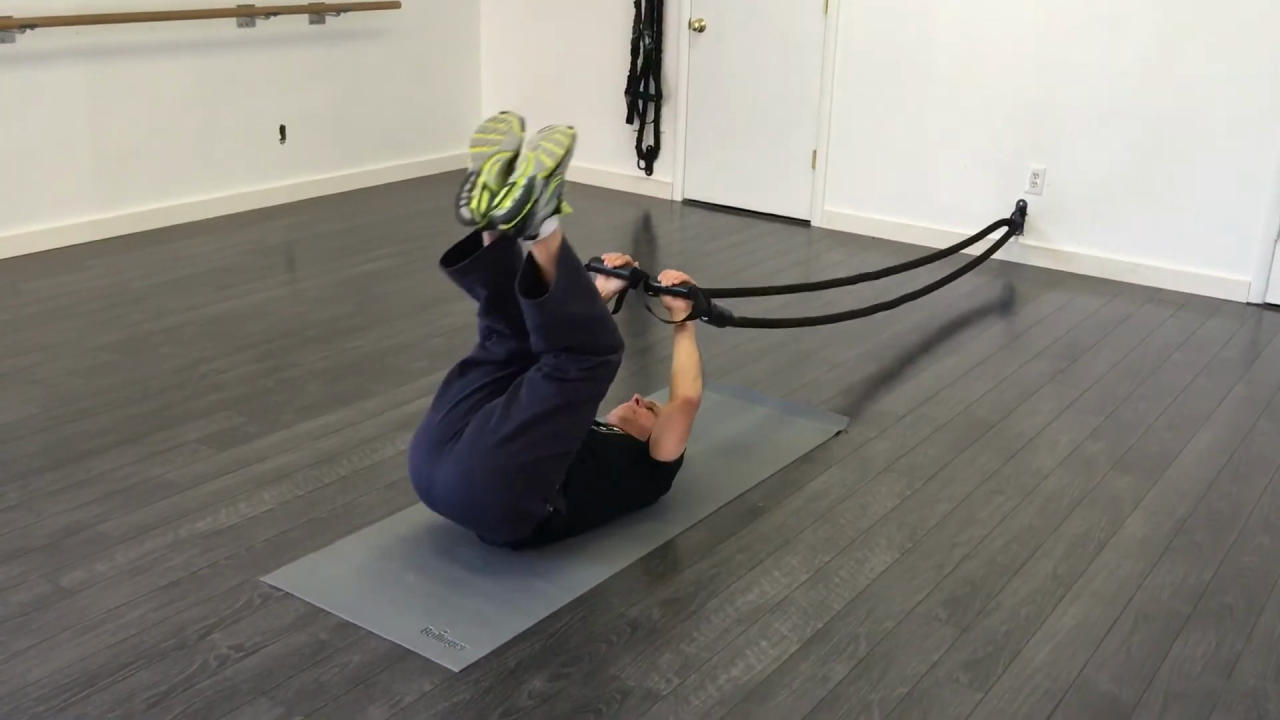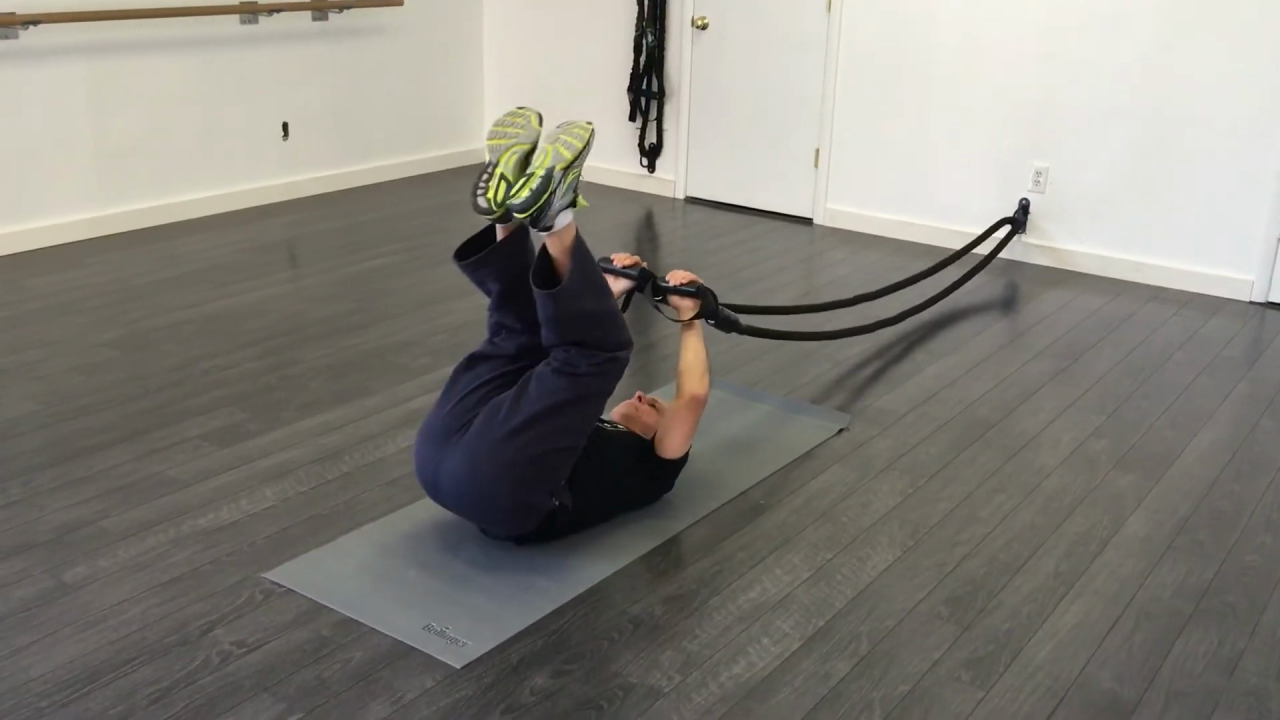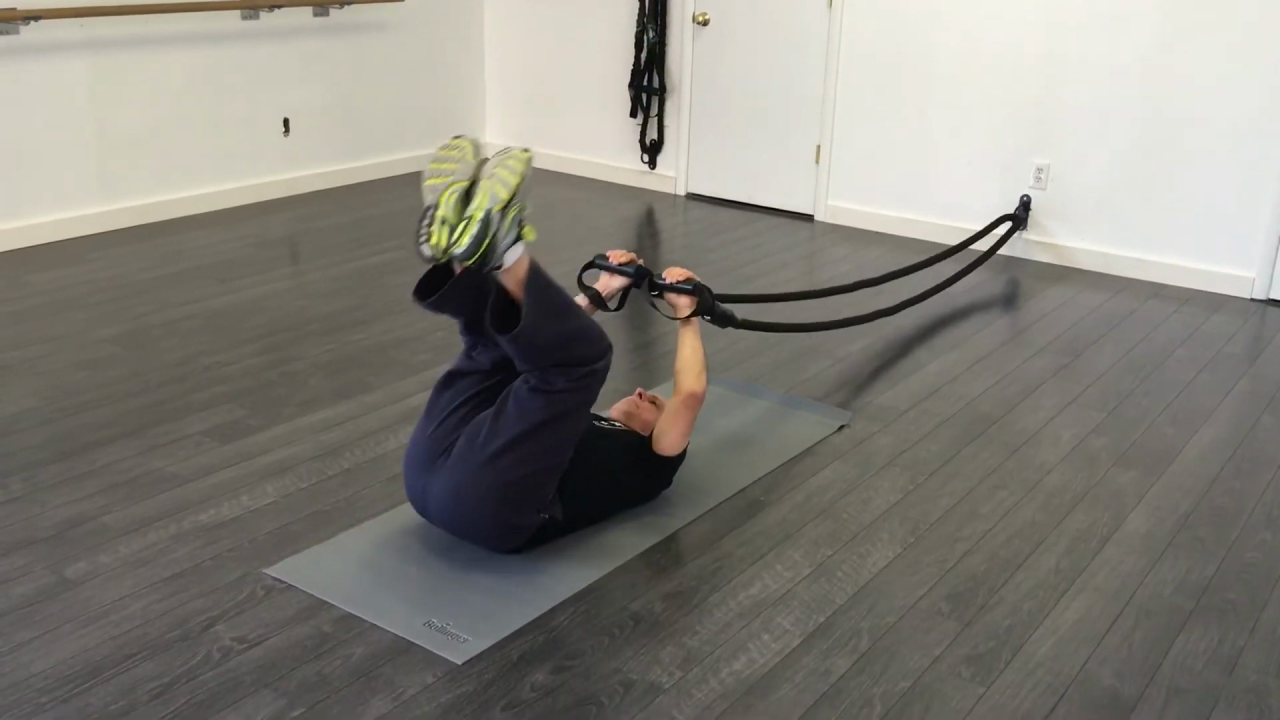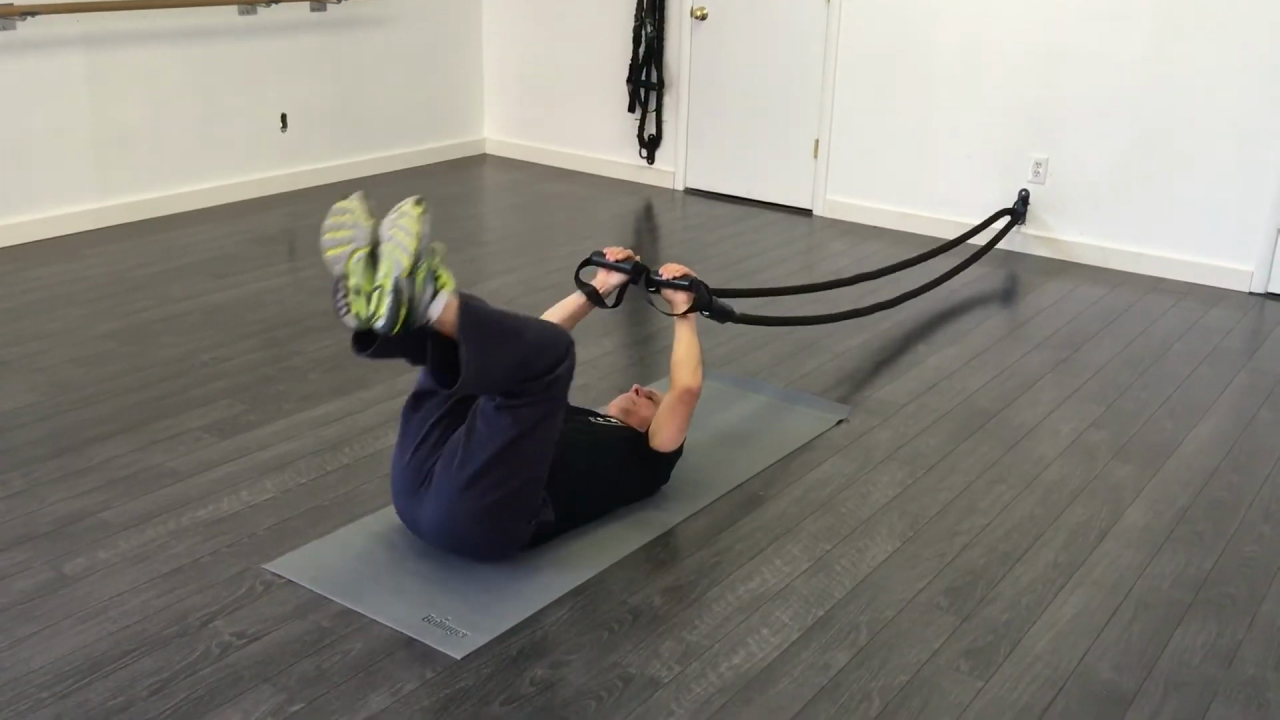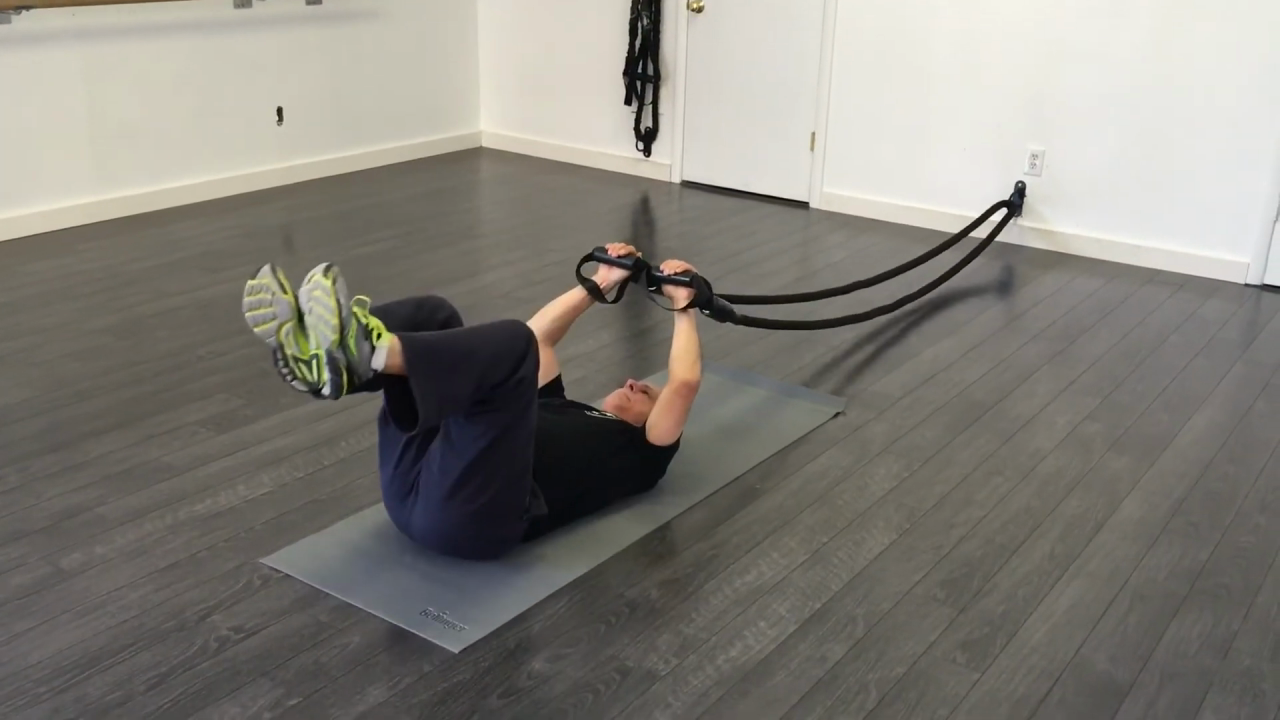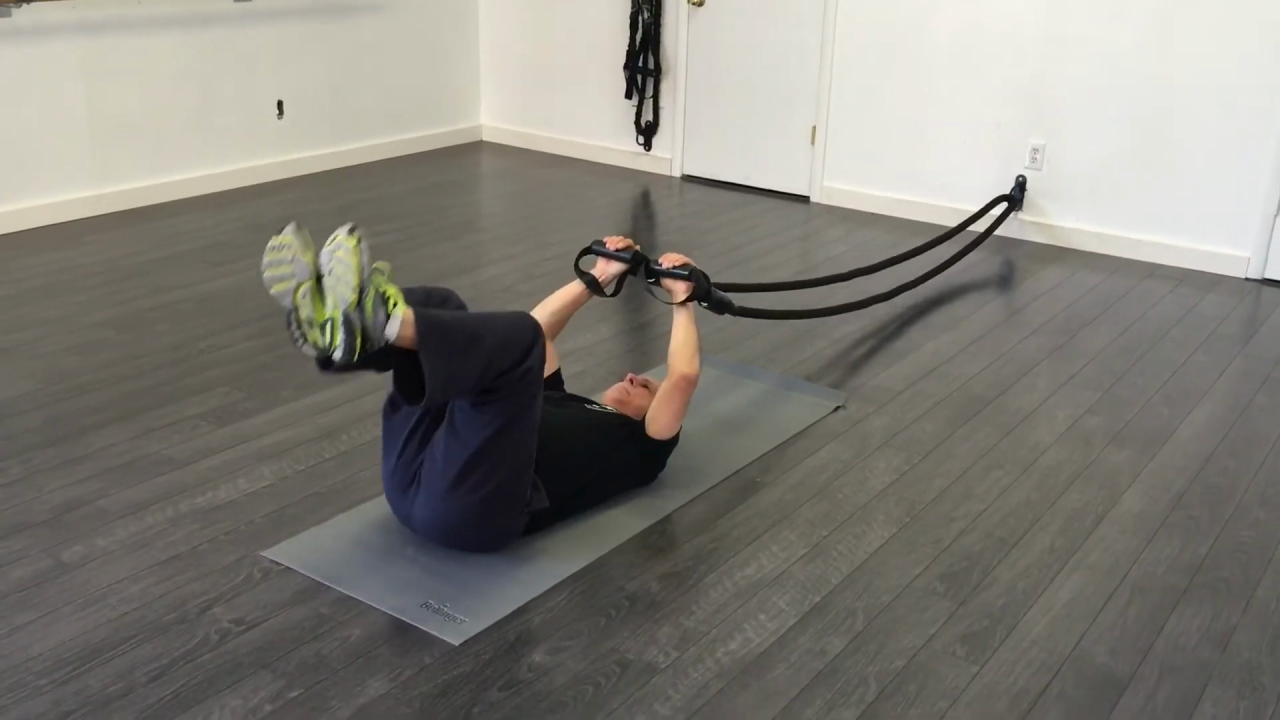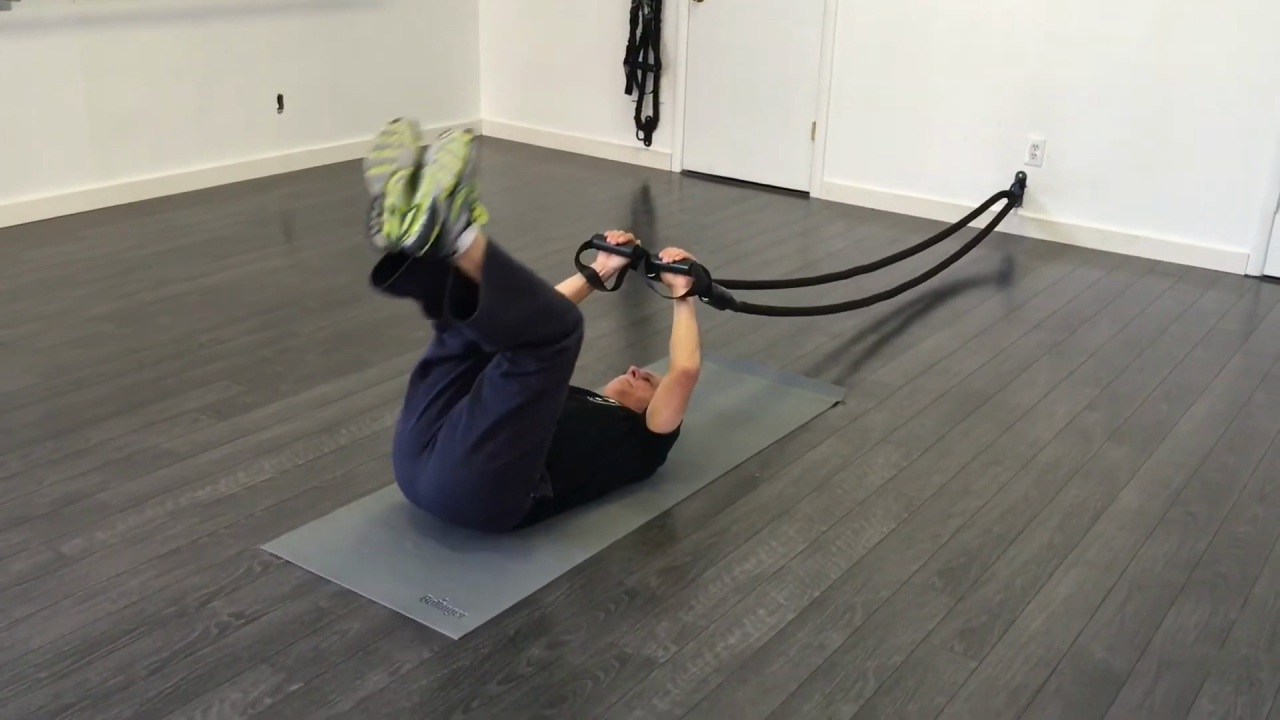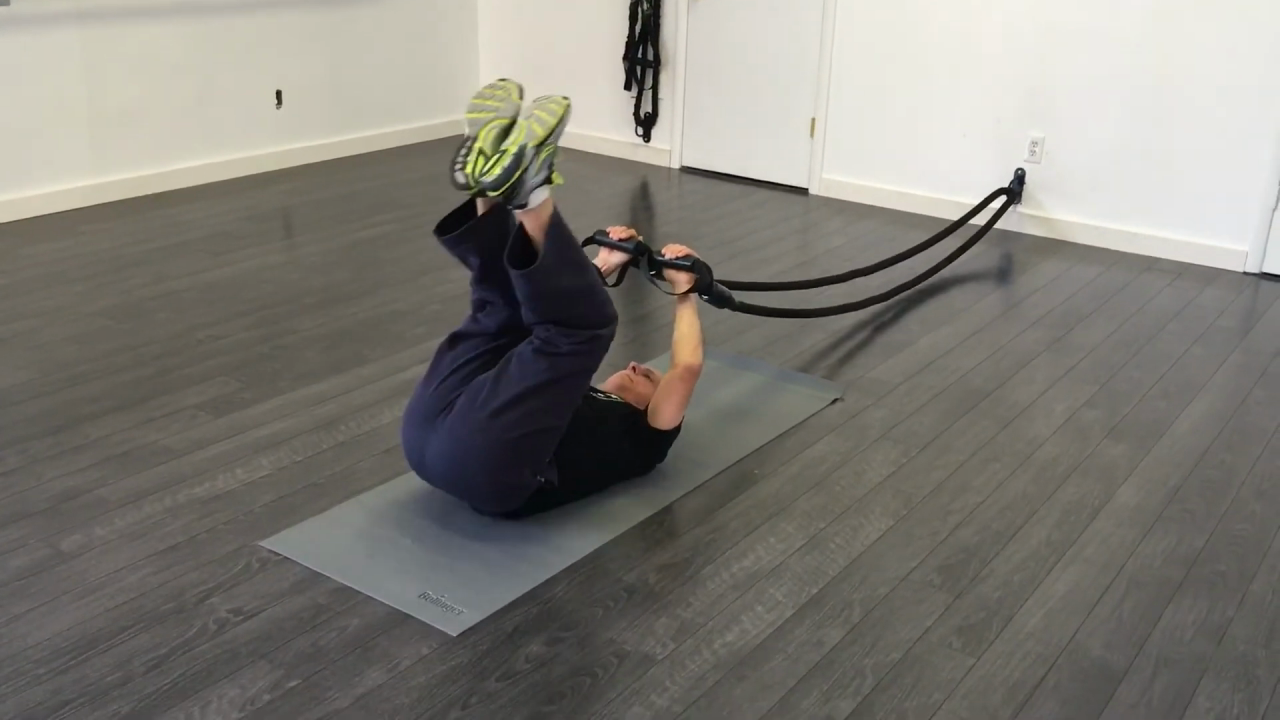
dt=0.3s
person 1, frame 1
left shoulder: (644, 469)
right shoulder: (575, 428)
left elbow: (686, 399)
right elbow: (558, 328)
left wrist: (682, 323)
right wrist: (597, 294)
left hip: (497, 490)
right hip: (439, 461)
left knee: (591, 346)
right knee: (518, 329)
left ankle: (537, 224)
right ankle: (498, 226)
person 1, frame 2
left shoulder: (648, 465)
right shoulder: (585, 425)
left elbow: (693, 396)
right elbow: (570, 322)
left wrist: (688, 320)
right wrist: (606, 294)
left hip: (502, 483)
right hip: (442, 455)
left knee: (601, 343)
right knee: (525, 327)
left ankle: (554, 216)
right ankle: (509, 217)
person 1, frame 3
left shoulder: (644, 464)
right shoulder: (581, 426)
left elbow: (690, 393)
right elbow: (553, 332)
left wrist: (686, 318)
right wrist: (598, 294)
left hip: (490, 499)
right hip: (431, 471)
left knee: (582, 352)
right knee: (502, 332)
left ankle: (503, 251)
right ankle: (464, 250)
person 1, frame 4
left shoulder: (644, 460)
right shoulder: (579, 419)
left elbow: (687, 389)
right elbow: (527, 340)
left wrist: (683, 313)
right wrist: (595, 289)
left hip: (481, 512)
left knee: (545, 351)
left ankle: (419, 300)
right ankle: (385, 301)
person 1, frame 5
left shoulder: (640, 456)
right shoulder: (561, 409)
left elbow: (684, 383)
right elbow: (537, 336)
left wrist: (683, 308)
right wrist: (596, 286)
left hip: (472, 515)
right hip: (412, 488)
left knee: (509, 346)
right knee: (428, 318)
left ankle: (362, 353)
right ankle: (322, 354)
person 1, frame 6
left shoulder: (641, 447)
right shoulder: (562, 403)
left elbow: (683, 378)
right elbow: (542, 326)
left wrist: (681, 302)
right wrist: (597, 280)
left hip: (472, 511)
right hip: (415, 481)
left knee: (516, 337)
right knee: (438, 308)
left ankle: (375, 321)
right ankle: (343, 329)
person 1, frame 7
left shoulder: (640, 442)
right shoulder: (570, 401)
left elbow: (685, 371)
right elbow: (530, 316)
left wrist: (682, 298)
right wrist: (595, 274)
left hip: (479, 484)
right hip: (423, 457)
left knee: (553, 327)
left ankle: (455, 233)
right ankle: (412, 231)
person 1, frame 8
left shoulder: (640, 435)
right shoulder: (578, 398)
left elbow: (687, 367)
right elbow: (553, 300)
left wrist: (683, 293)
right wrist: (599, 269)
left hip: (489, 463)
right hip: (430, 435)
left knee: (585, 318)
right knee: (510, 301)
left ankle: (527, 192)
right ankle: (494, 191)
